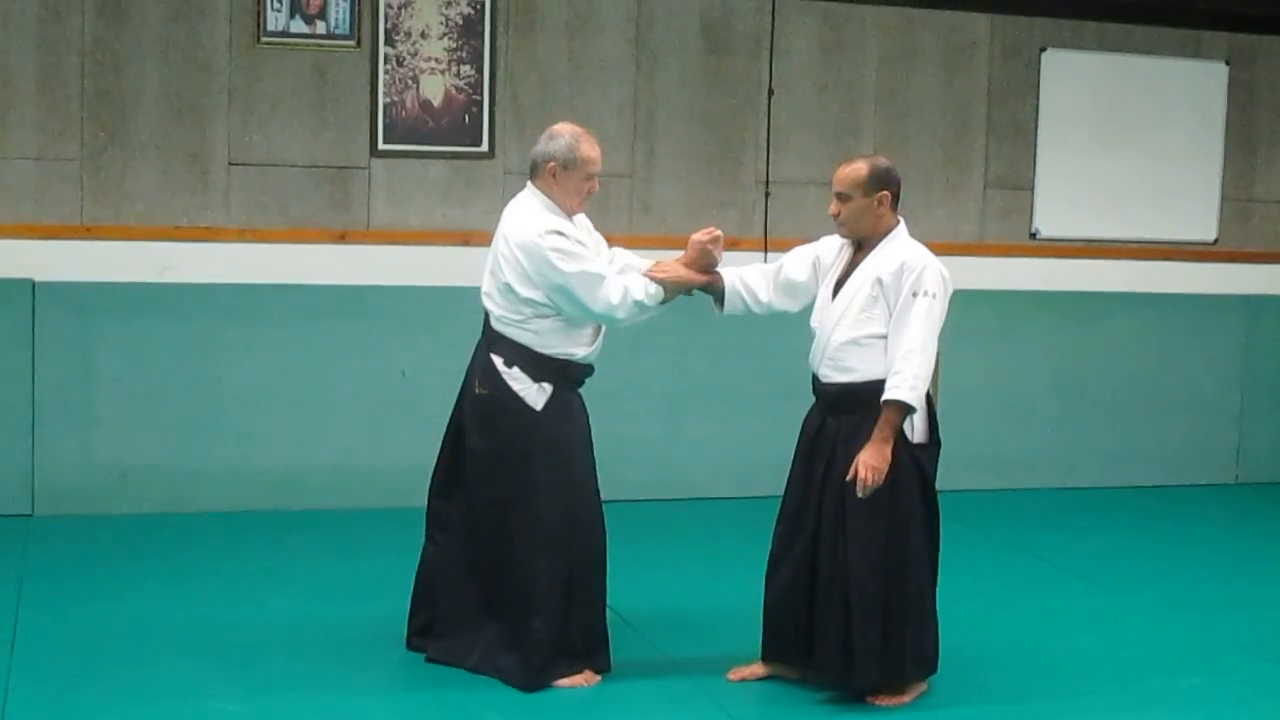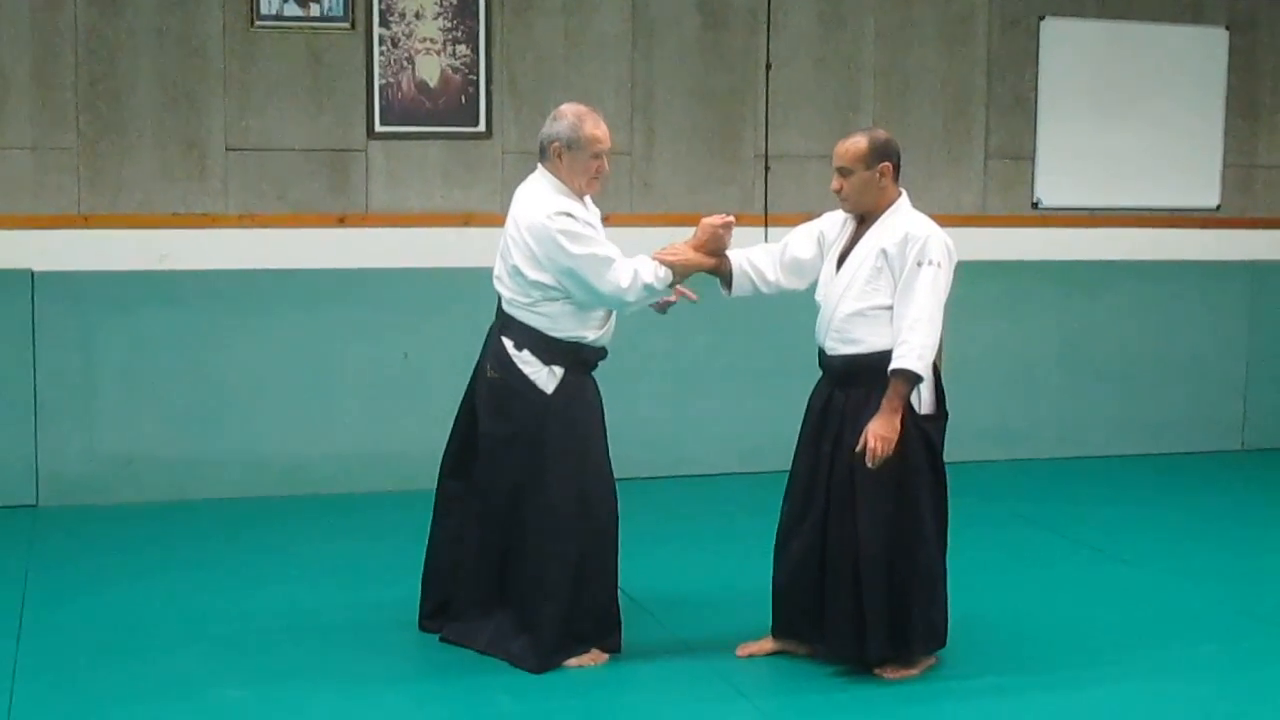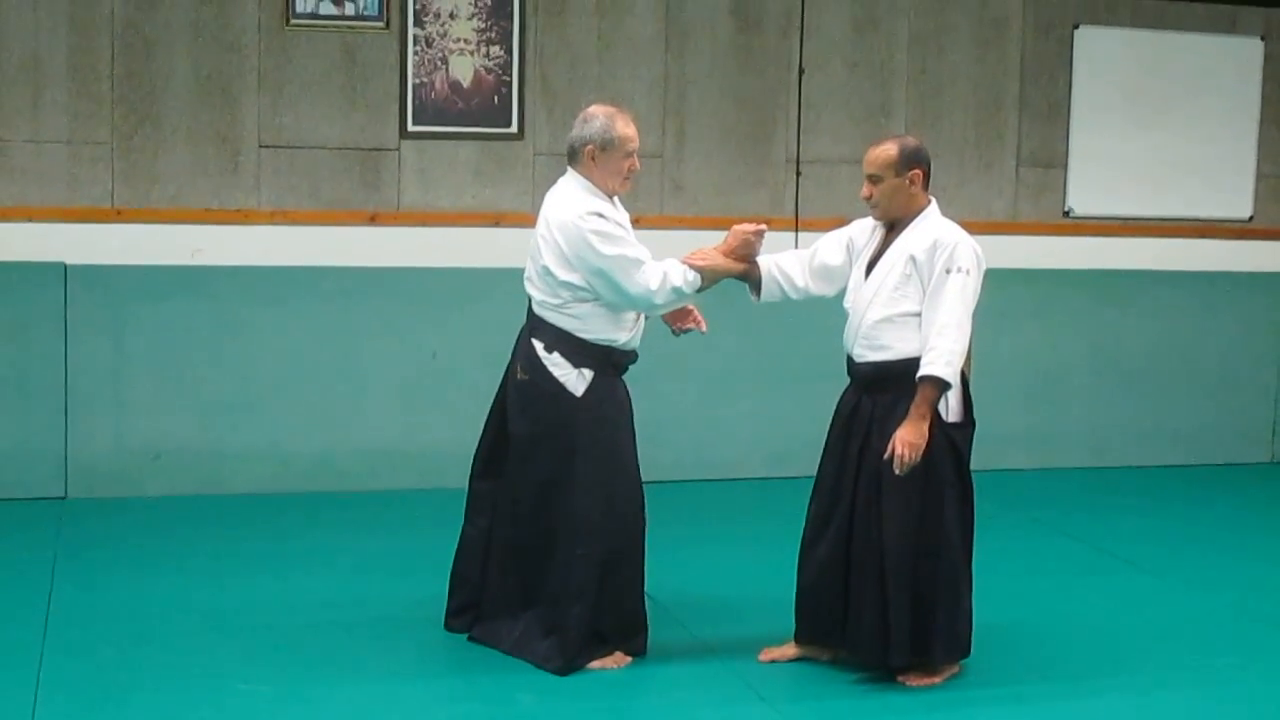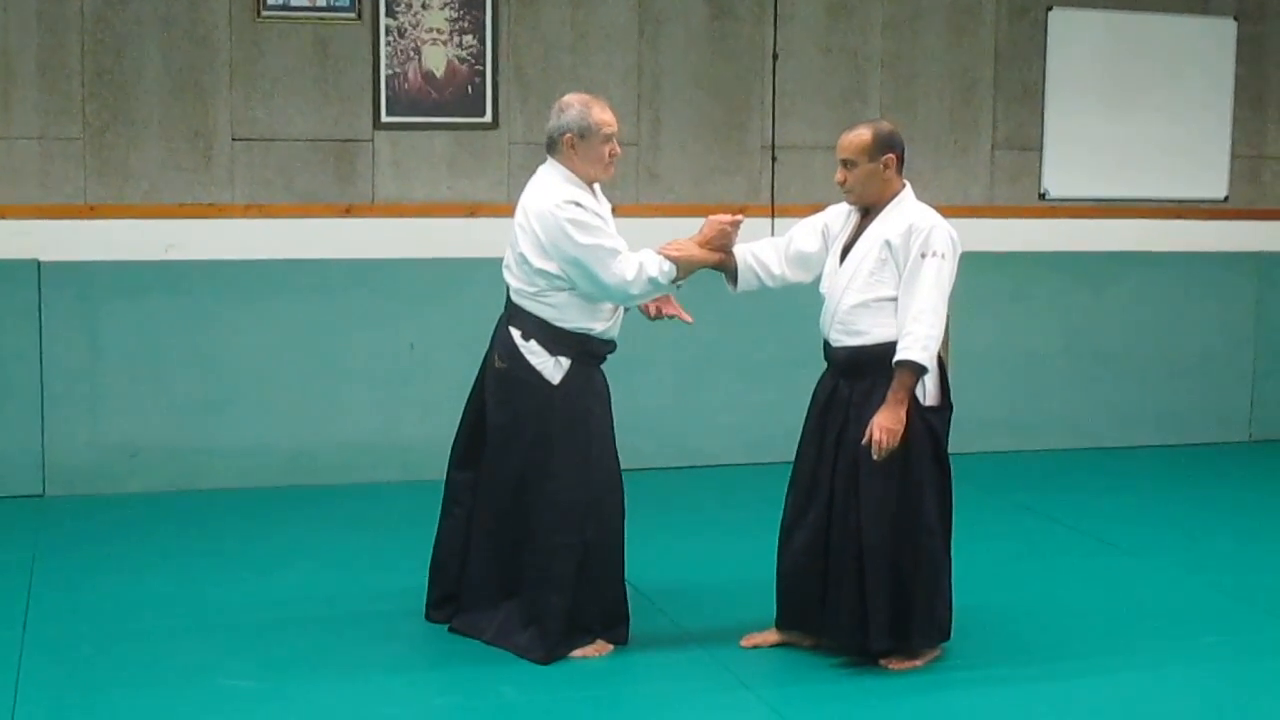
dt=1s
person 1, frame 1
left shoulder: (547, 212)
right shoulder: (541, 234)
left elbow: (607, 264)
right elbow: (611, 299)
right wrist: (685, 271)
left hip: (507, 381)
right hip: (529, 391)
left knee: (480, 507)
right knee: (555, 521)
left ankle: (449, 627)
right ankle: (550, 655)
person 1, frame 2
left shoulder: (560, 195)
right shoulder: (550, 216)
left elbow: (602, 269)
right elbow: (616, 284)
left wrist: (657, 283)
right wrist: (694, 254)
left hip: (519, 365)
right hip: (541, 375)
left knee: (488, 489)
right knee: (569, 503)
left ankle: (462, 607)
right ankle: (560, 636)
person 1, frame 3
left shoulder: (585, 198)
right shoulder: (582, 217)
left elbow: (624, 279)
right elbow: (646, 284)
left wrist: (668, 305)
left hip: (551, 367)
right hip: (571, 377)
left knee: (523, 491)
right knee: (595, 506)
left ankle: (491, 607)
right ankle: (579, 638)
person 1, frame 4
left shoulder: (571, 188)
right shoulder: (559, 206)
left elbow: (601, 271)
right elbow: (622, 276)
left wrist: (644, 293)
right wrist: (698, 249)
left hip: (532, 358)
right hip: (548, 366)
left knee: (503, 482)
right knee: (575, 494)
left ankle: (472, 599)
right ankle: (561, 628)
person 2, frame 1
left shoulder: (915, 267)
right shoulder: (831, 252)
left elbow: (911, 362)
right elbow: (768, 283)
left wrist: (881, 442)
right wrist: (697, 278)
left hip: (884, 423)
right hip: (829, 417)
left knee: (885, 553)
right knee: (802, 540)
left ankle: (905, 671)
right ankle: (791, 654)
person 2, frame 2
left shoulder: (919, 238)
right shoulder: (835, 227)
left elbow: (917, 332)
right elbow: (774, 264)
left wrist: (890, 413)
right wrist: (708, 261)
left hip: (892, 394)
right hip: (837, 391)
left knee: (895, 526)
right knee: (812, 514)
left ankle: (912, 646)
right ankle: (800, 630)
person 2, frame 3
left shoulder: (948, 245)
right shoulder: (865, 234)
left elbow: (946, 339)
right elbow: (802, 269)
left wrist: (918, 418)
right wrist: (738, 265)
left hip: (919, 401)
right hip: (864, 397)
left knee: (920, 533)
right knee: (837, 520)
left ankle: (935, 653)
right ankle: (822, 635)
person 2, frame 4
left shoulder: (923, 229)
right shoulder: (841, 219)
left elbow: (922, 323)
right elbow: (781, 255)
left wrist: (896, 404)
right wrist: (716, 256)
left hip: (896, 384)
right hip: (841, 382)
left knee: (897, 516)
right knee: (815, 505)
left ankle: (917, 636)
right ankle: (805, 620)
